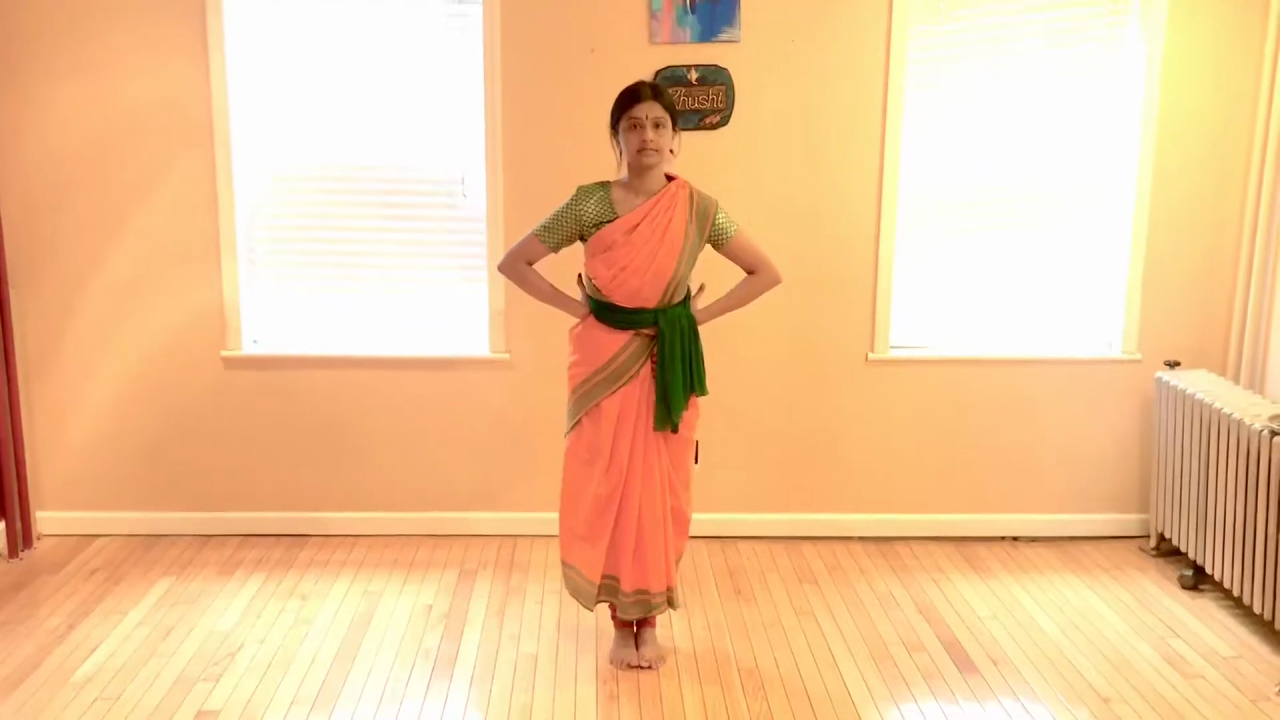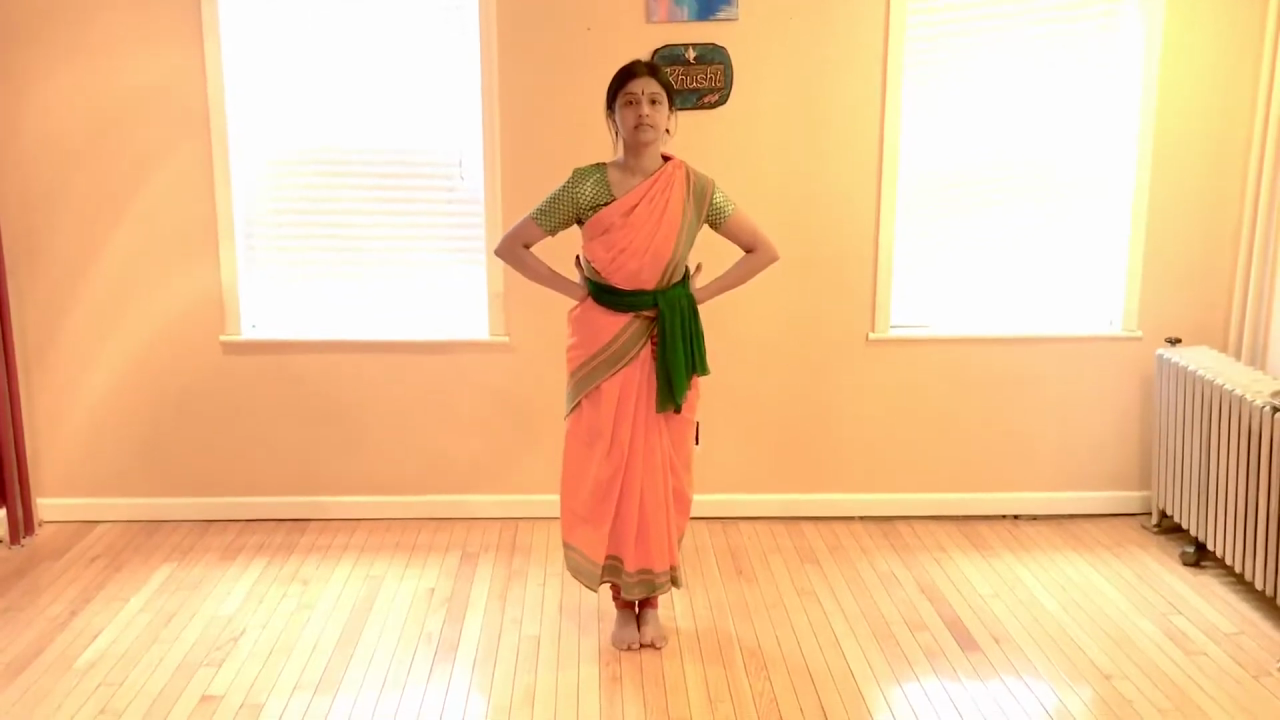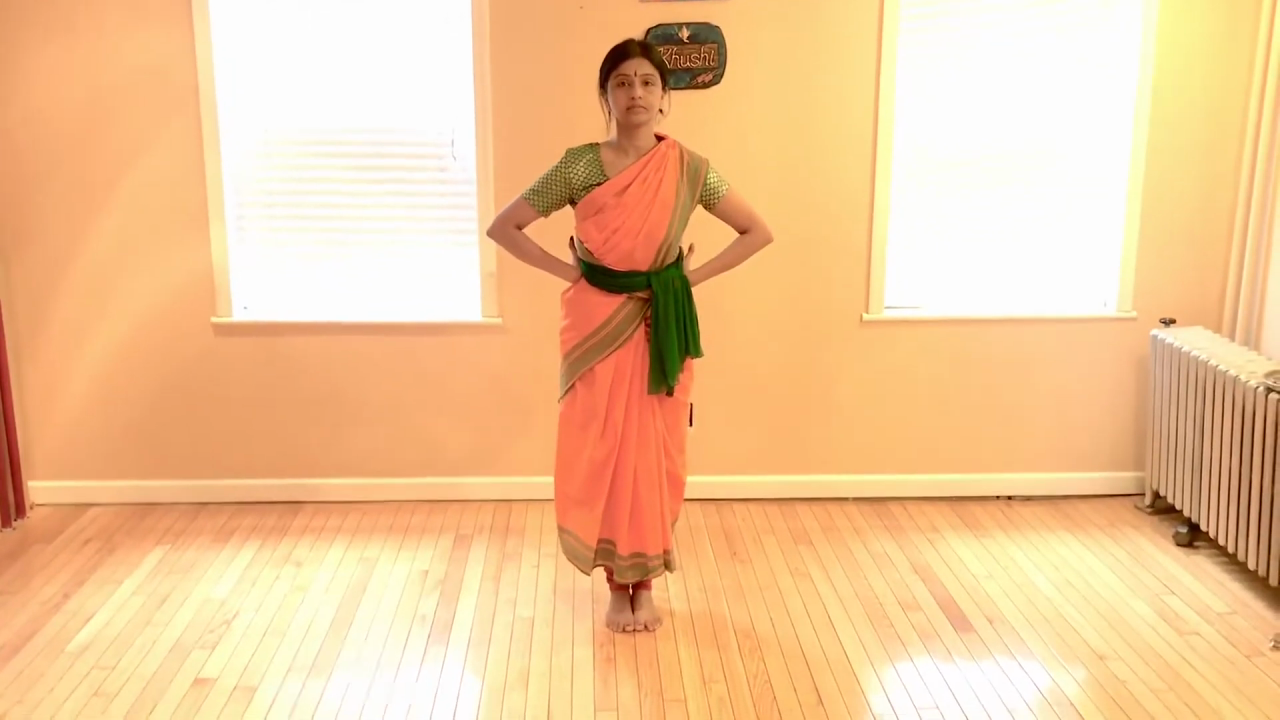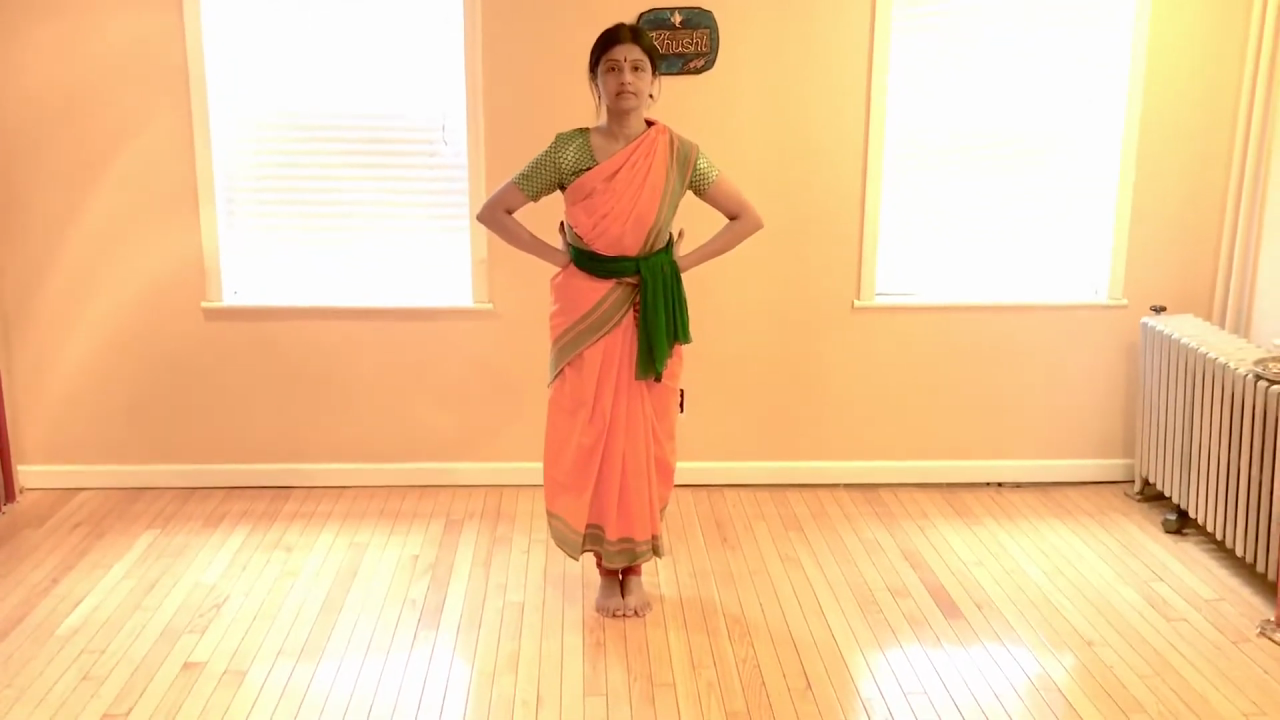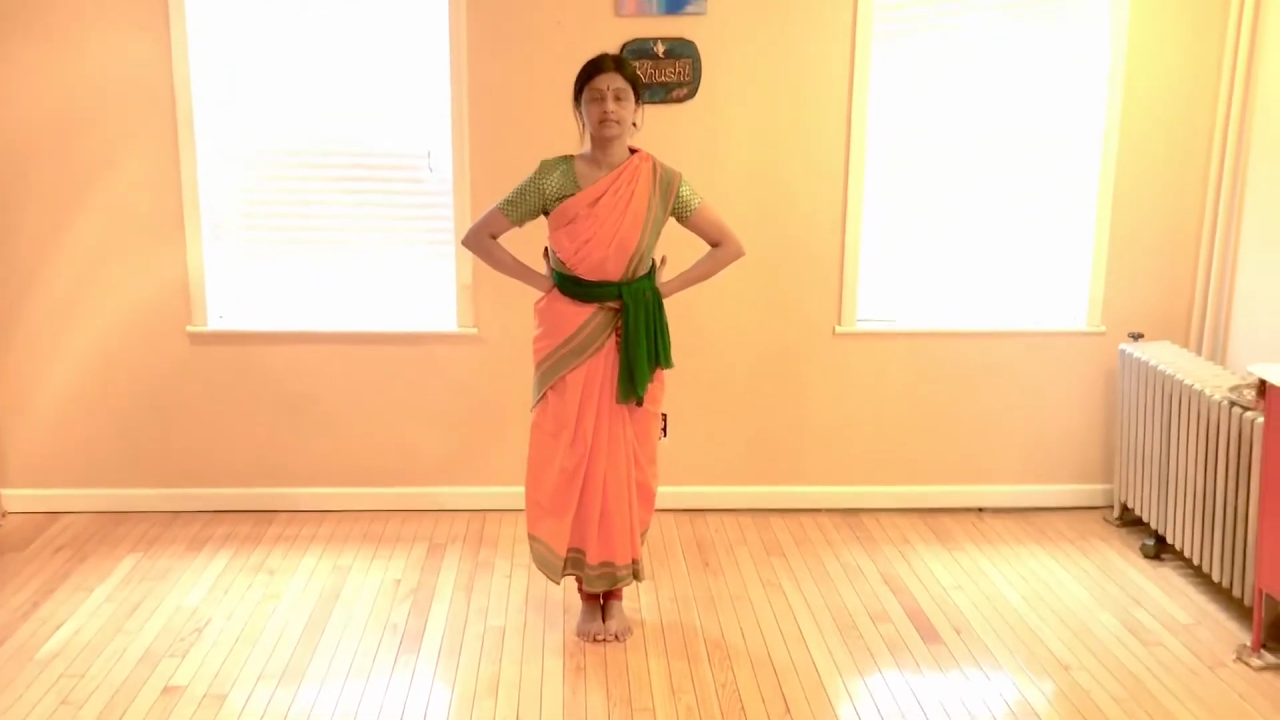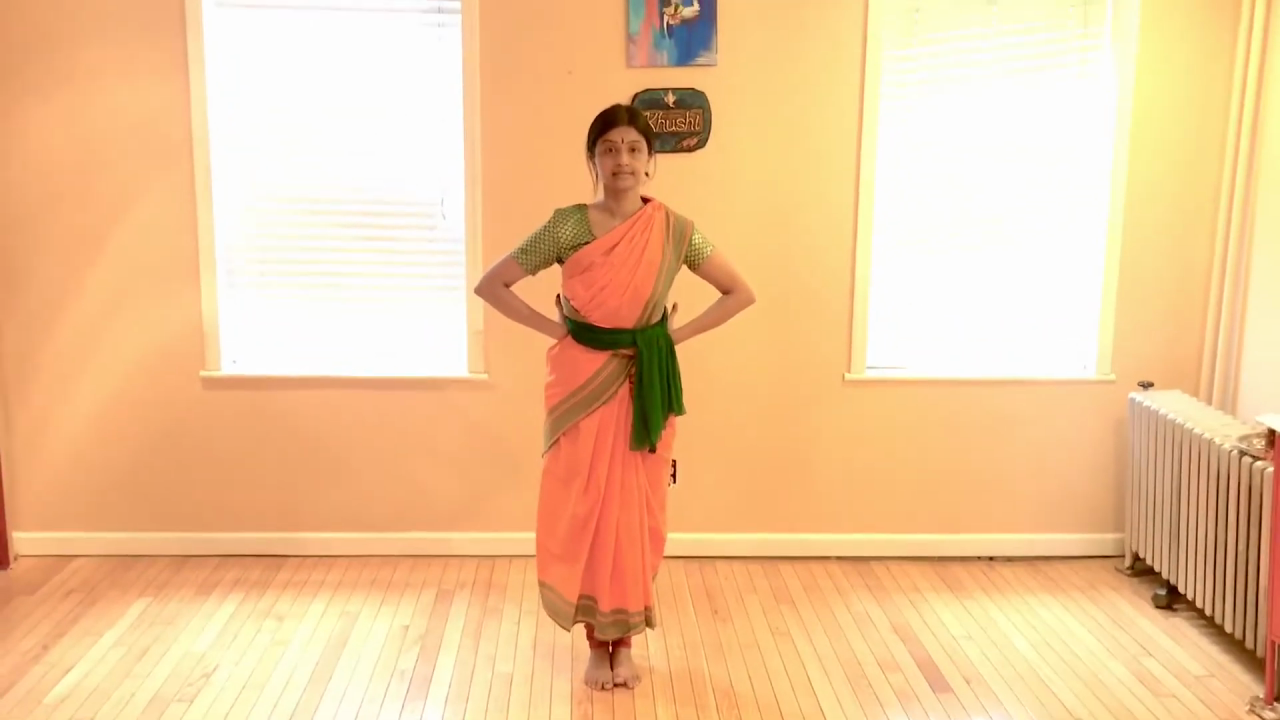
dt=0.7s
person 1, frame 1
left shoulder: (698, 209)
right shoulder: (589, 204)
left elbow: (766, 273)
right elbow: (513, 262)
left wrist: (701, 314)
right wrist: (575, 306)
left hip: (667, 365)
right hip: (604, 361)
left knee: (659, 490)
right knee: (607, 488)
left ankle: (649, 620)
right ankle: (620, 621)
person 1, frame 2
left shoulder: (695, 188)
right shoulder: (586, 185)
left elbow: (763, 250)
right elbow: (510, 246)
left wrist: (700, 294)
right wrist: (575, 289)
left hip: (667, 345)
right hip: (604, 343)
left knee: (661, 470)
right knee: (607, 470)
left ankle: (652, 600)
right ankle: (623, 603)
person 1, frame 3
left shoulder: (689, 169)
right shoulder: (579, 166)
left elbow: (757, 232)
right elbow: (503, 227)
left wrist: (694, 275)
right wrist: (568, 271)
left hip: (661, 326)
right hip: (597, 325)
left knee: (654, 453)
right knee: (602, 453)
left ankle: (646, 582)
right ankle: (617, 585)
person 1, frame 4
left shoulder: (679, 154)
right shoulder: (568, 151)
left elbow: (748, 218)
right elbow: (492, 211)
left wrist: (684, 261)
right wrist: (557, 256)
left hip: (650, 312)
right hip: (587, 309)
left knee: (643, 438)
right knee: (591, 437)
left ankle: (635, 567)
right ankle: (607, 570)
person 1, frame 5
left shoulder: (661, 182)
right shoulder: (553, 177)
left elbow: (729, 246)
right elbow: (477, 237)
left wrist: (666, 287)
right wrist: (540, 280)
left hip: (632, 338)
right hip: (570, 335)
left knee: (625, 463)
right knee: (573, 461)
left ankle: (616, 593)
right ankle: (588, 595)
person 1, frame 6
left shoulder: (674, 230)
right shoulder: (566, 225)
left elbow: (739, 292)
right elbow: (491, 284)
left wrist: (678, 333)
right wrist: (553, 327)
left hip: (644, 384)
right hip: (582, 382)
left knee: (635, 509)
right knee: (584, 509)
left ankle: (624, 640)
right ankle: (597, 642)
